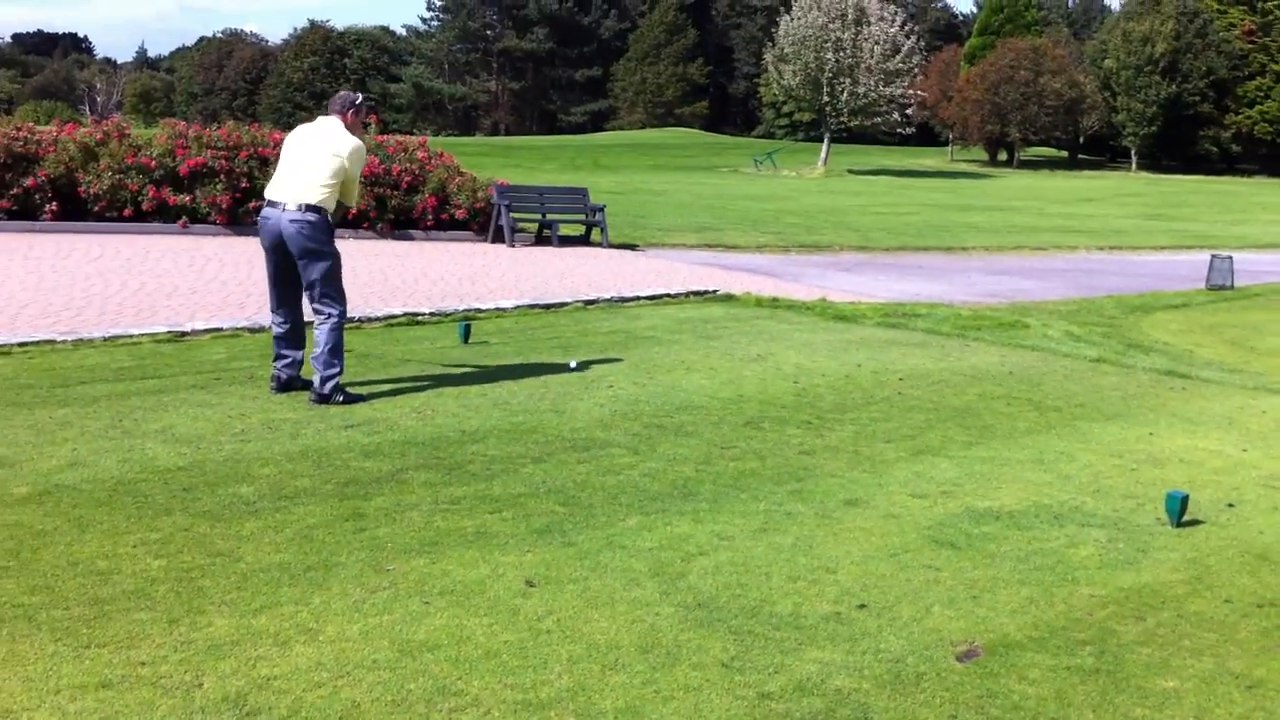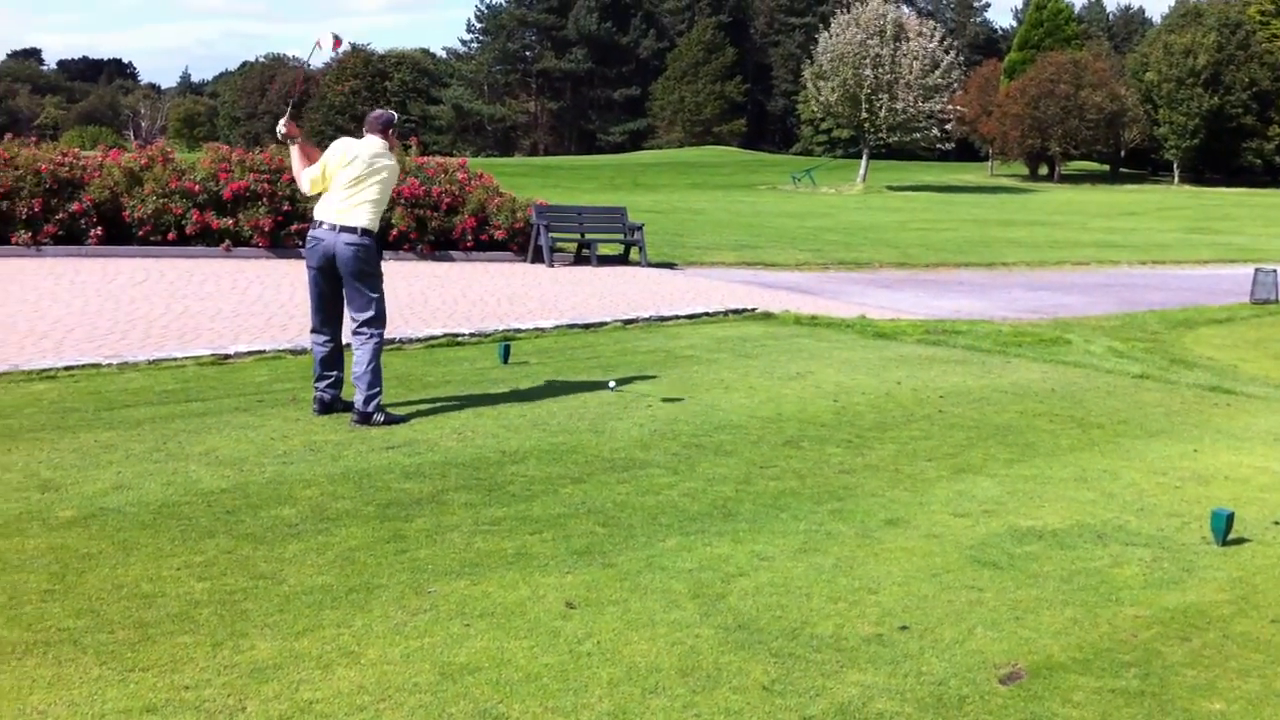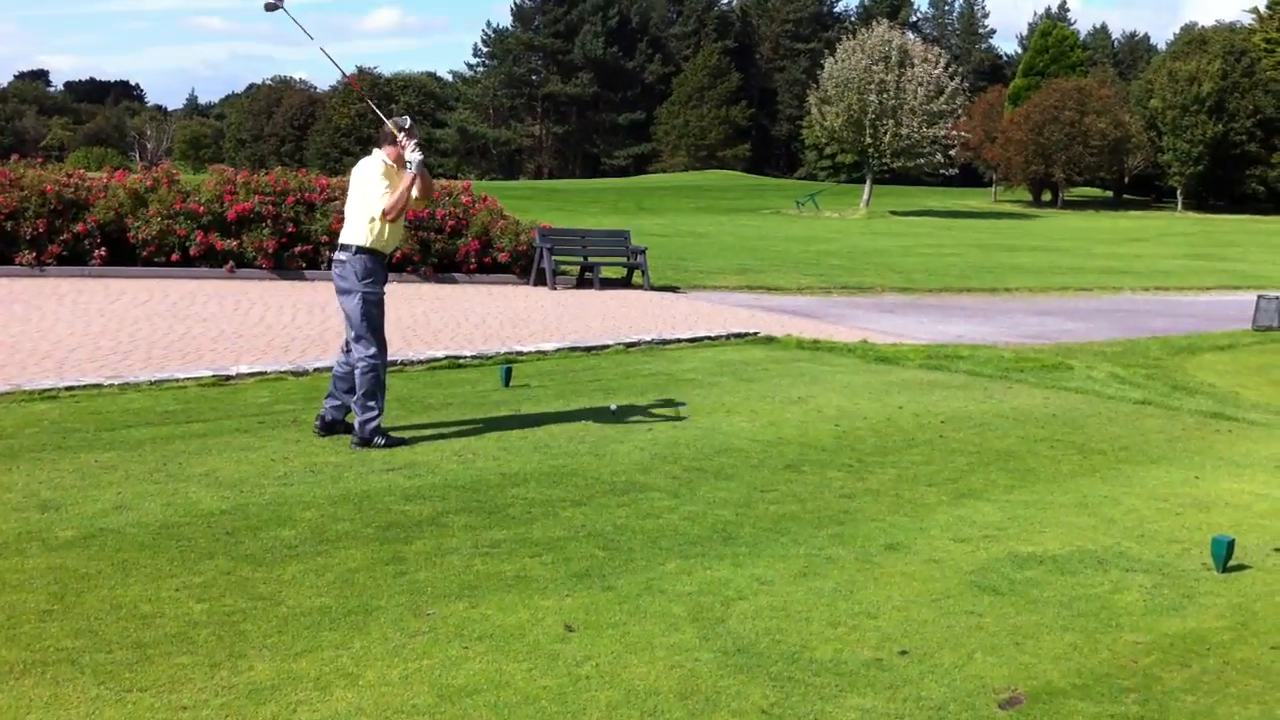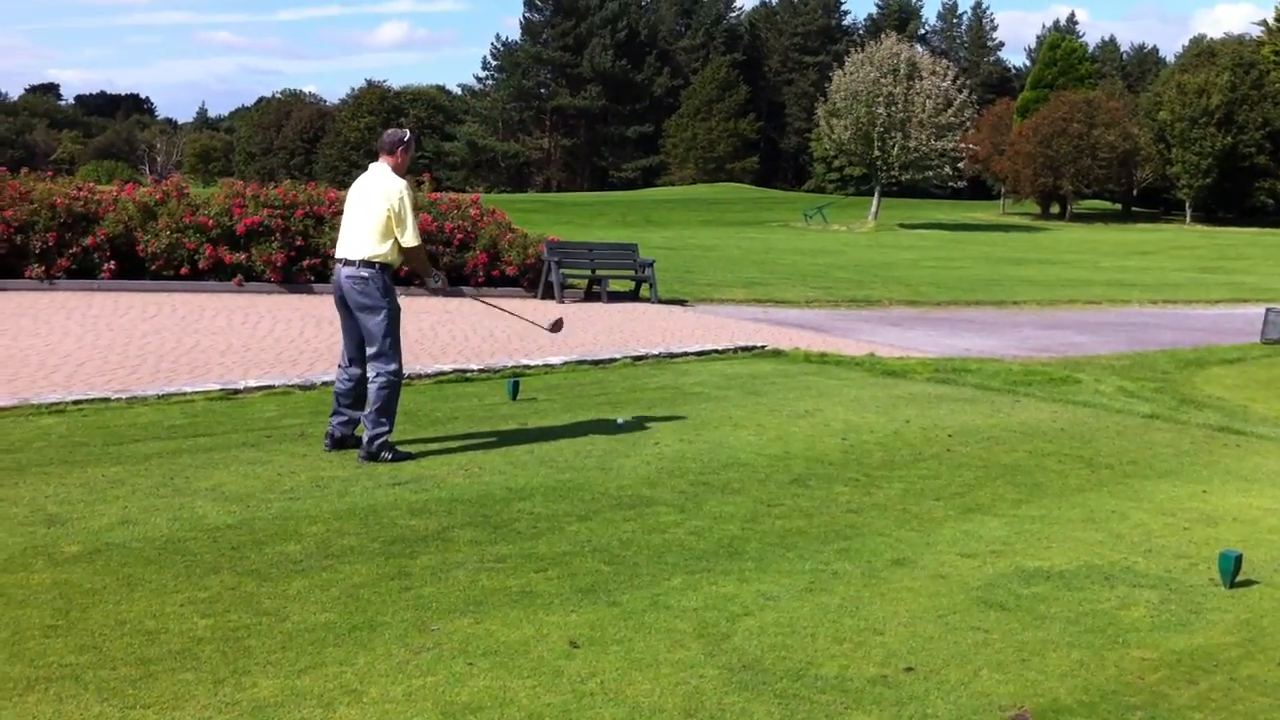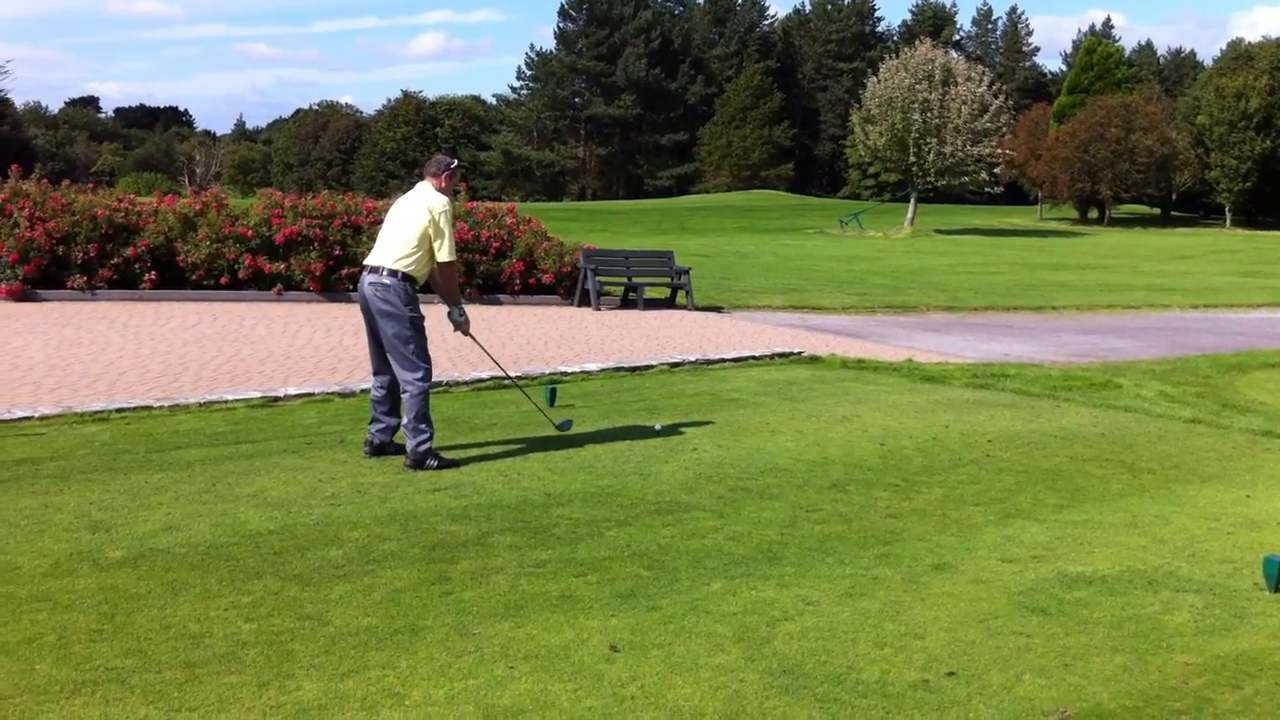
dt=0.7s
person 1, frame 1
left shoulder: (299, 132)
right shoulder: (354, 147)
right elbow: (349, 203)
right wrist: (329, 222)
left hip: (270, 216)
right hip: (309, 221)
left knee: (284, 304)
right knee: (329, 307)
left ankle: (284, 373)
right ankle: (326, 386)
person 1, frame 2
left shoulder: (344, 146)
right shoulder: (391, 166)
left elbow: (308, 184)
right elbow: (331, 166)
left wrist: (294, 141)
right wrist: (300, 139)
left hip: (321, 237)
right hip: (358, 243)
left knee: (324, 325)
right knee: (368, 328)
left ankle: (326, 396)
right ankle: (366, 407)
person 1, frame 3
left shoulder: (395, 169)
right shoulder: (371, 167)
left elbow: (425, 195)
right elbow: (390, 212)
left wrist: (416, 166)
right wrist: (411, 171)
left hip: (366, 262)
right hip: (358, 262)
left knee: (356, 345)
right knee: (369, 348)
left ankle: (331, 415)
right ankle: (367, 429)
person 1, frame 4
left shoulder: (362, 182)
right shoulder: (395, 186)
right elbow: (409, 244)
left wrist: (420, 267)
right wrist: (430, 272)
left hip: (343, 272)
right hip: (370, 276)
left knee: (353, 360)
right knee: (385, 365)
left ankle: (340, 431)
right ankle: (375, 443)
person 1, frame 5
left shoulder: (408, 199)
right shoulder: (438, 203)
left elbow: (428, 264)
right elbow: (446, 264)
left wrist: (450, 303)
right wrist: (457, 308)
left hip: (370, 282)
right hip: (392, 287)
left knee: (386, 369)
right knee: (414, 371)
left ankle: (379, 438)
right ankle: (418, 451)
